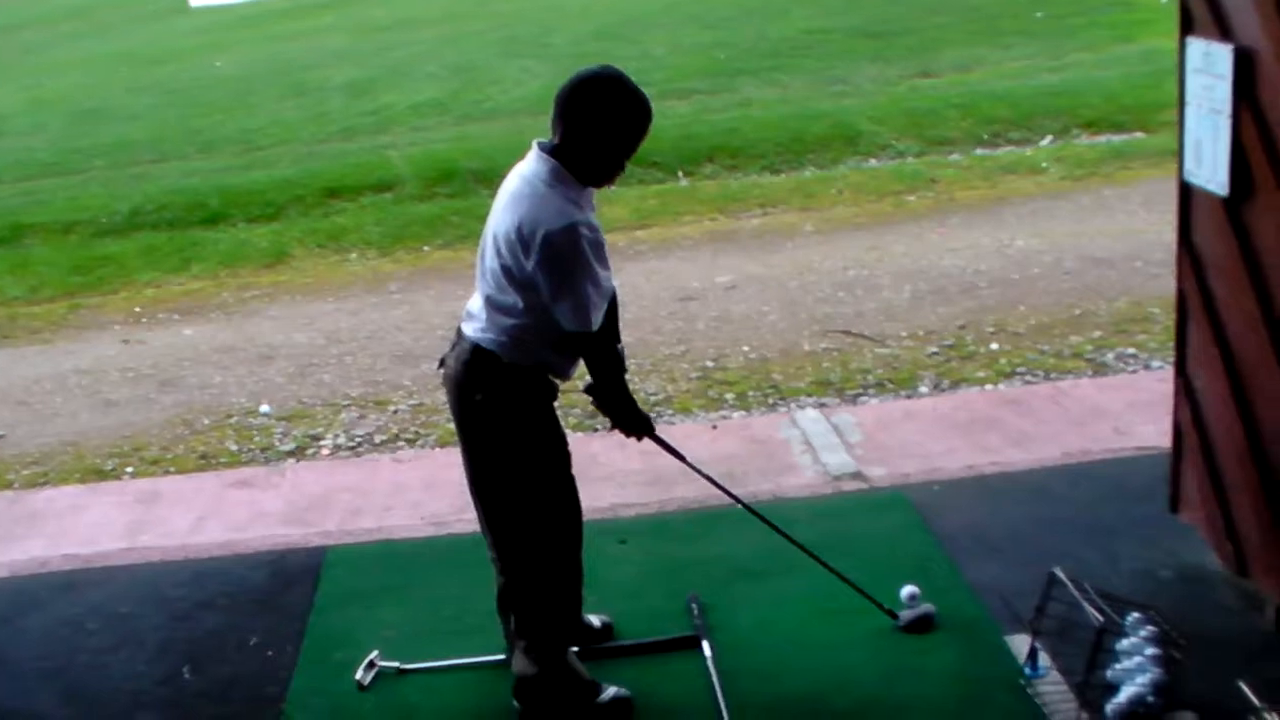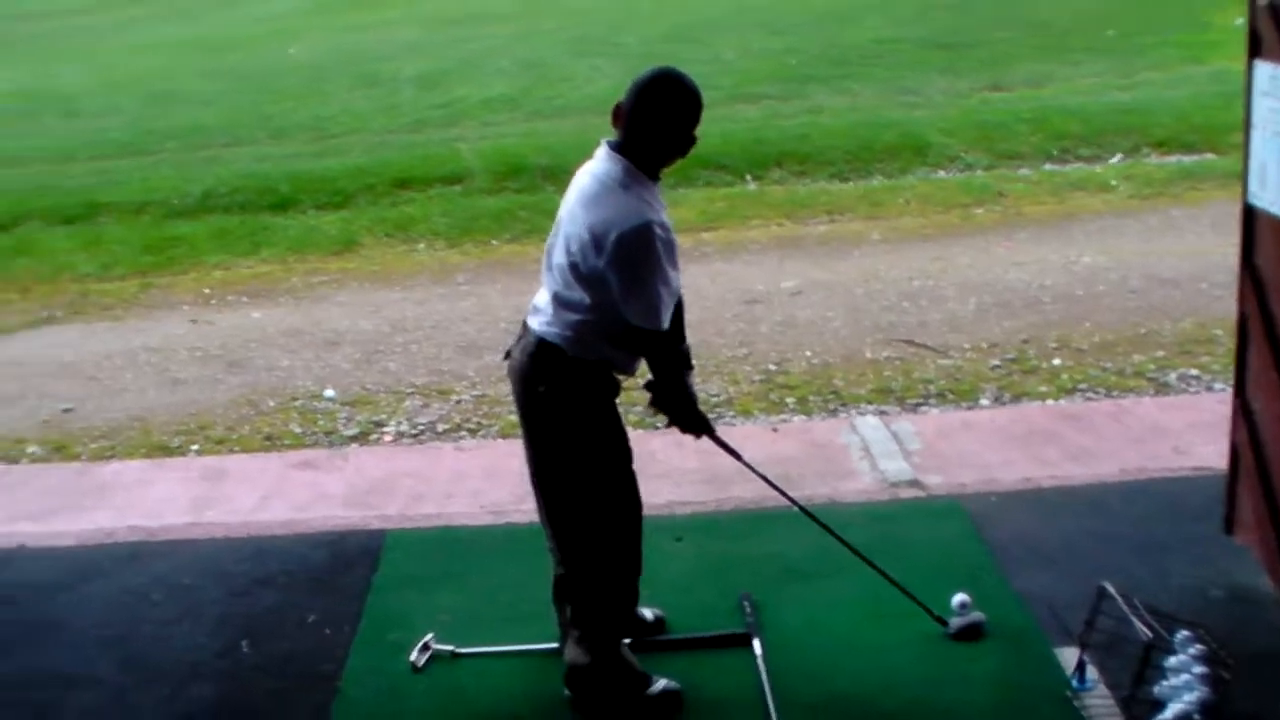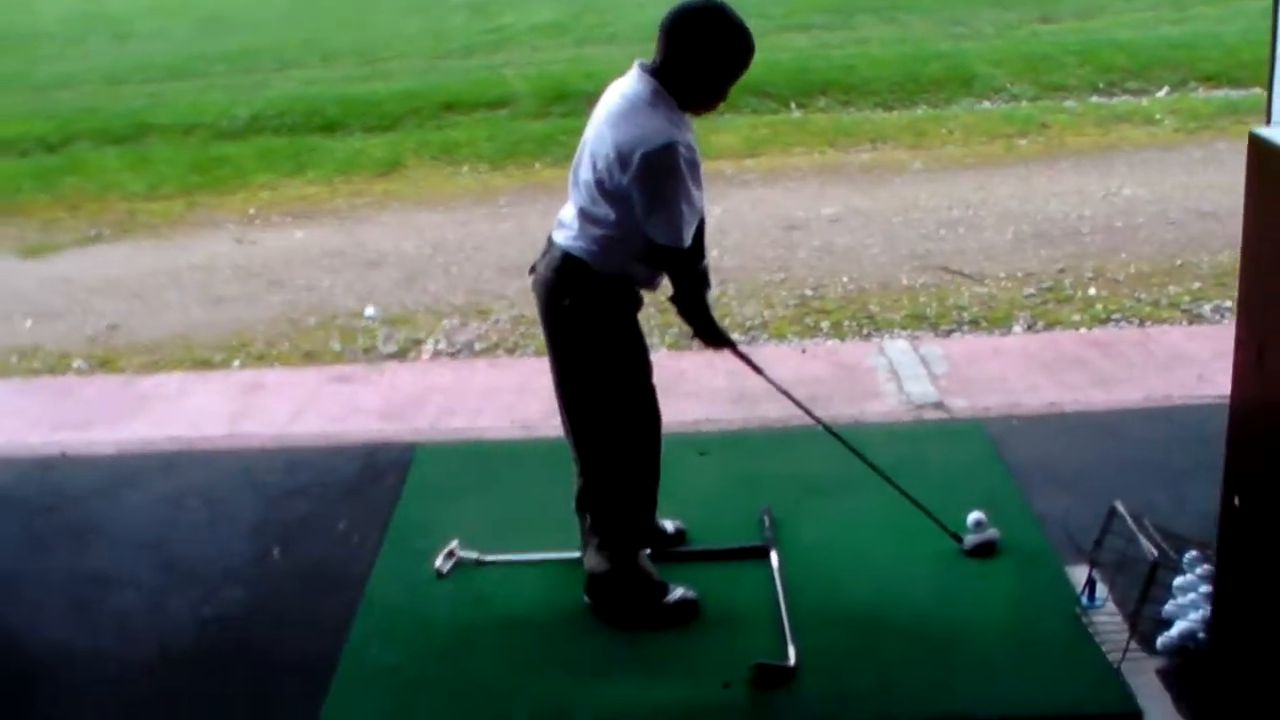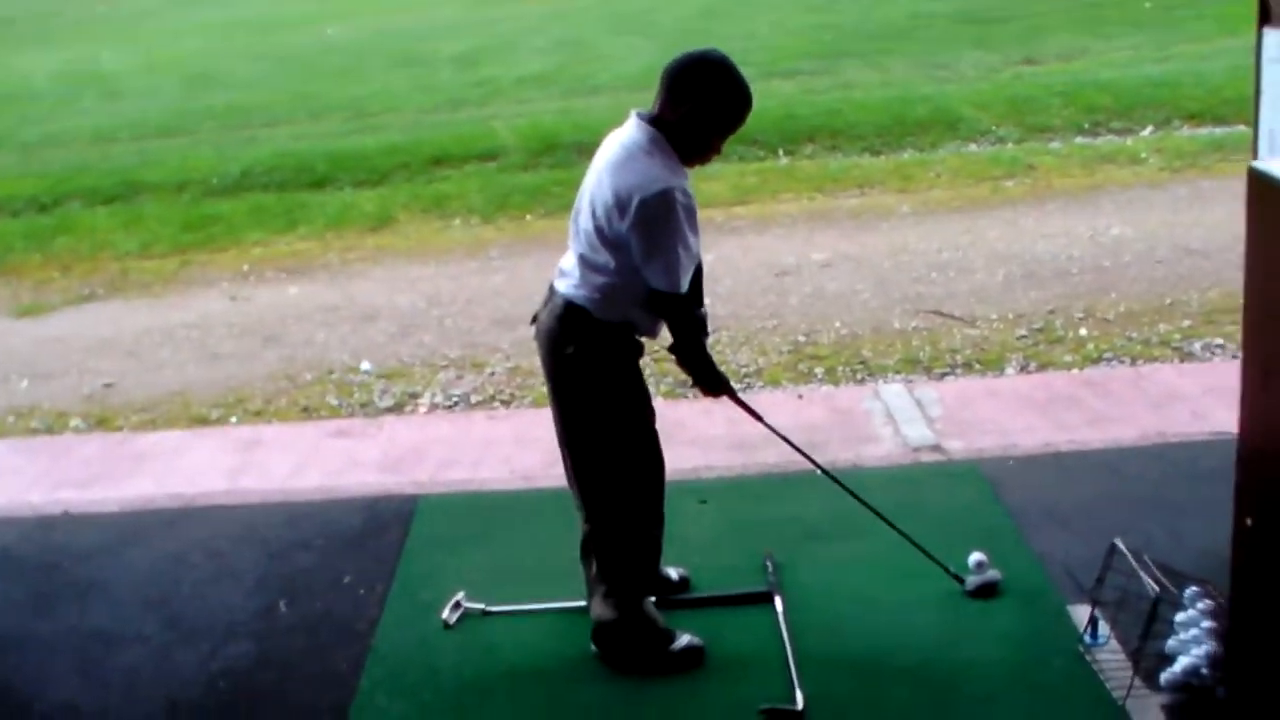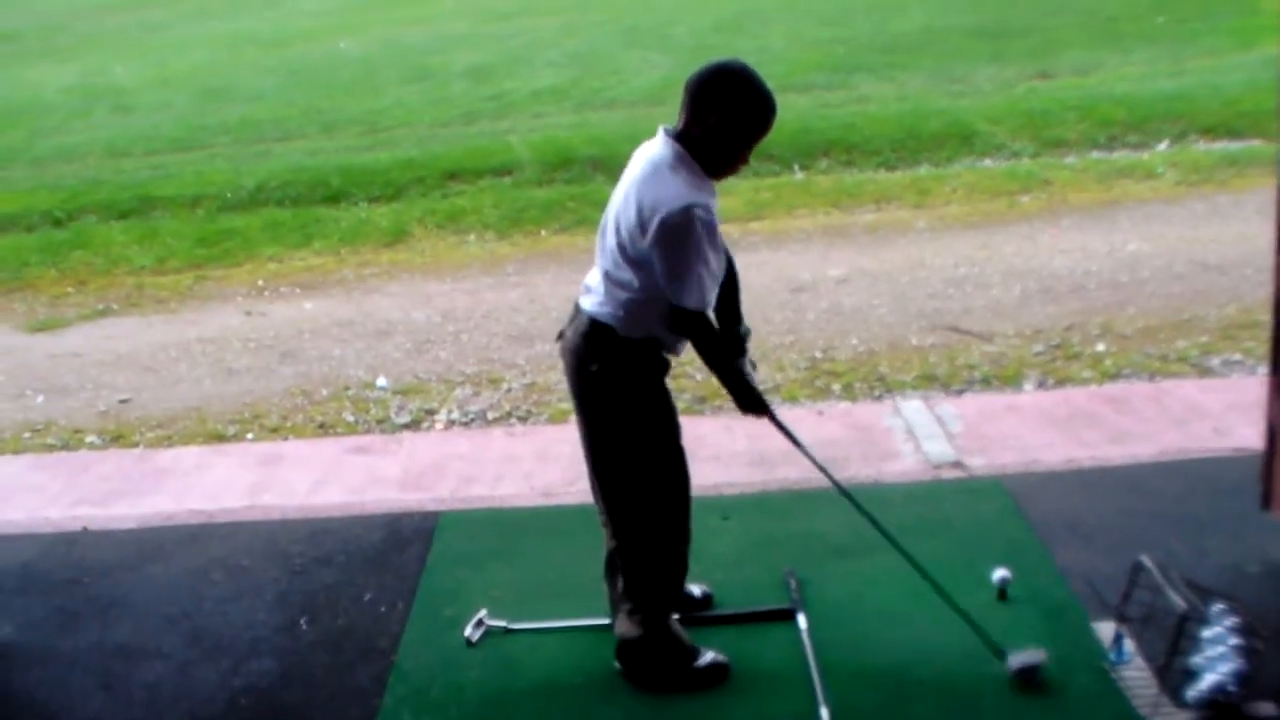
dt=0.4s
person 1, frame 1
left shoulder: (535, 173)
right shoulder: (562, 222)
left elbow: (593, 308)
right elbow: (587, 332)
left wrist: (612, 385)
right wrist: (621, 404)
left hip: (491, 365)
right hip: (503, 384)
left knee: (536, 517)
right knee: (538, 528)
left ankle: (552, 620)
person 1, frame 2
left shoulder: (600, 174)
right shoulder: (636, 222)
right elbow: (653, 330)
left wrist: (674, 378)
right wrist: (679, 399)
left hip: (551, 356)
right hip: (567, 377)
left knee: (587, 512)
right knee: (602, 518)
left ankle: (602, 613)
right ankle: (595, 666)
person 1, frame 3
left shoulder: (630, 91)
right shoulder: (662, 141)
right elbow: (672, 247)
left wrist: (691, 292)
right wrist: (700, 313)
left hip: (575, 270)
right hip: (590, 292)
left knee: (614, 424)
right knee: (623, 432)
left ankle: (623, 524)
right ankle: (616, 575)
person 1, frame 4
left shoulder: (627, 139)
right shoulder: (661, 188)
right elbow: (668, 295)
left wrist: (690, 336)
right wrist: (699, 359)
left hip: (574, 318)
right hip: (593, 340)
left knee: (613, 472)
right knee: (627, 480)
left ankle: (626, 571)
right ankle: (622, 623)
person 1, frame 5
left shoulder: (657, 154)
right shoulder: (684, 206)
left elbow: (715, 265)
right elbow: (687, 316)
left wrist: (735, 338)
right wrist: (737, 381)
left hip: (600, 336)
right hip: (619, 356)
left knee: (636, 489)
right knee: (655, 497)
left ankle: (648, 587)
right ankle: (647, 640)
